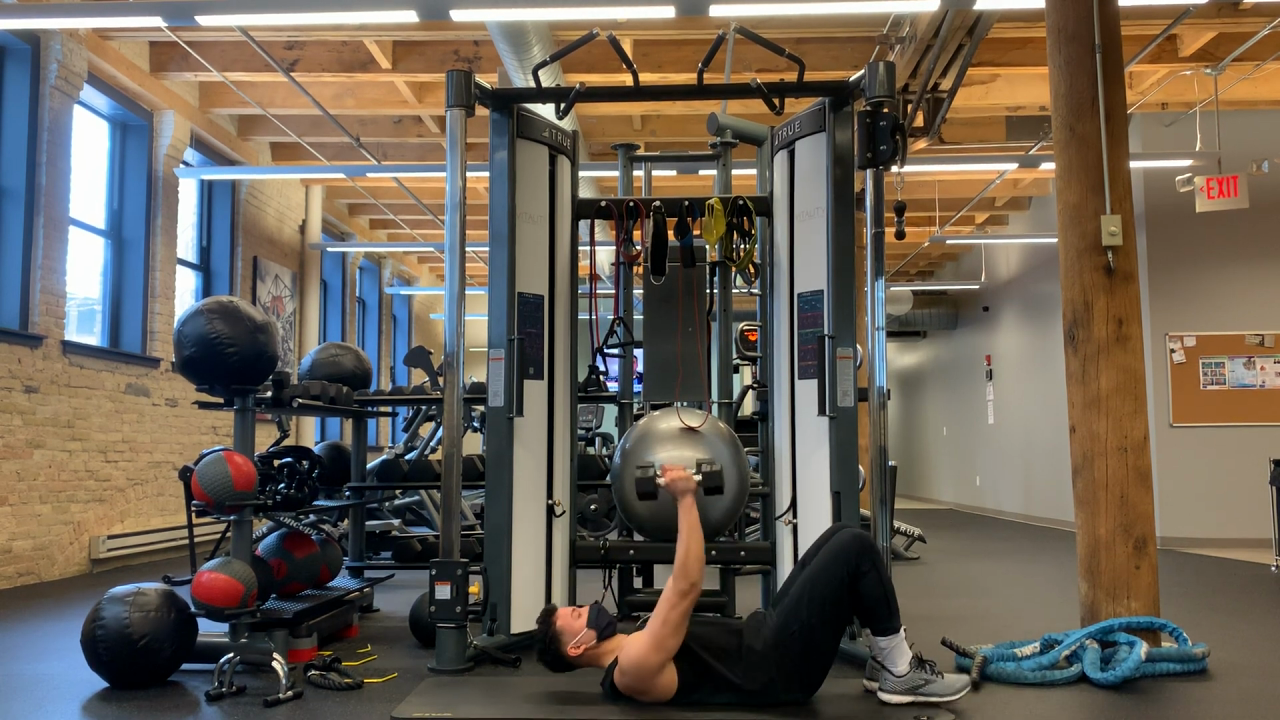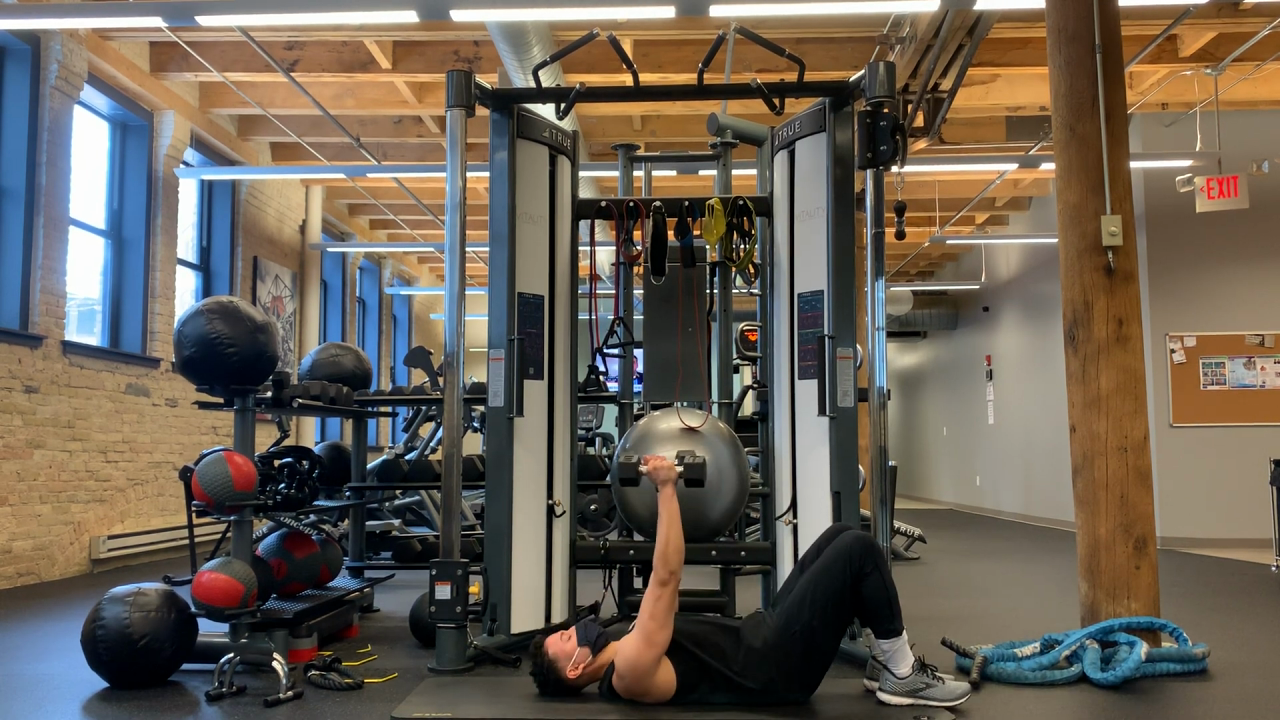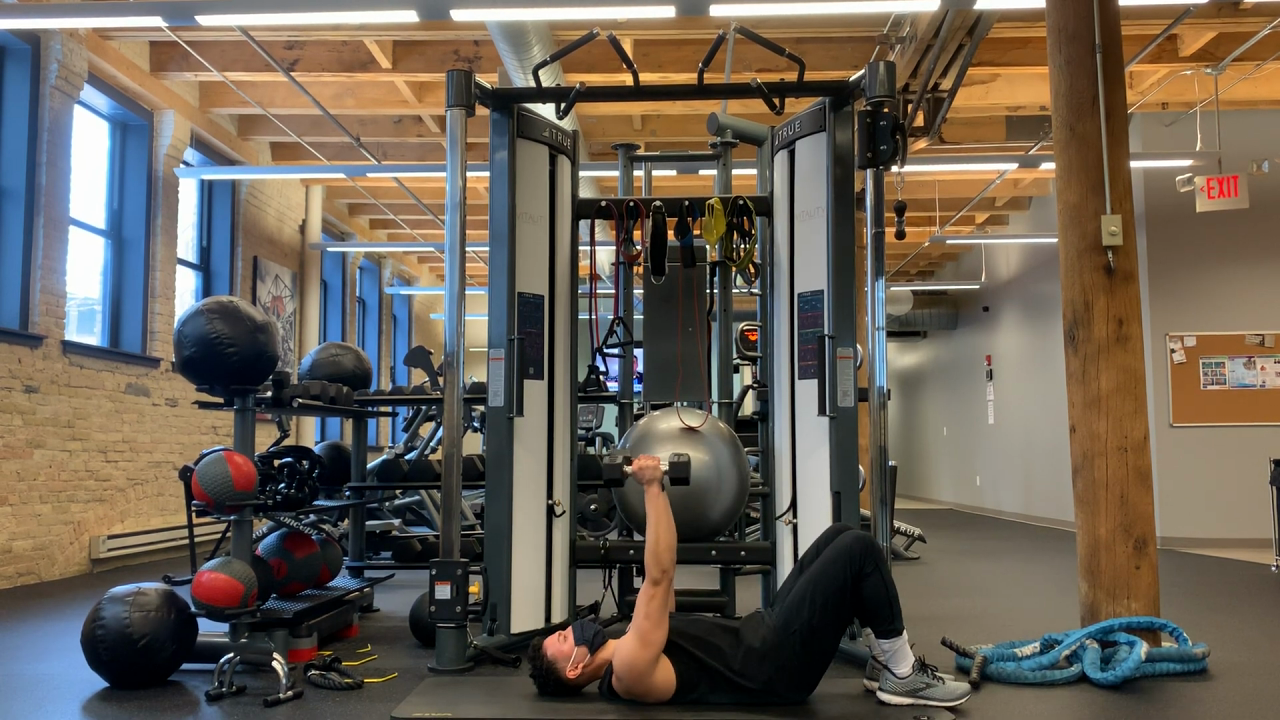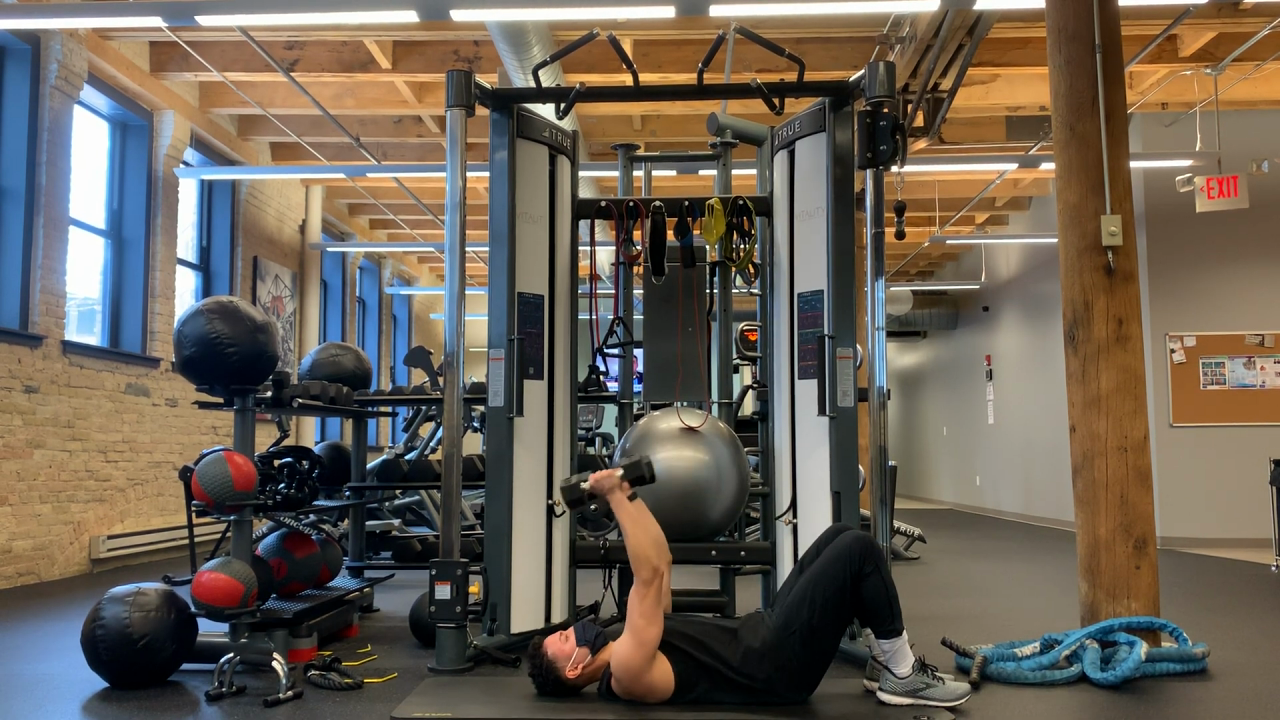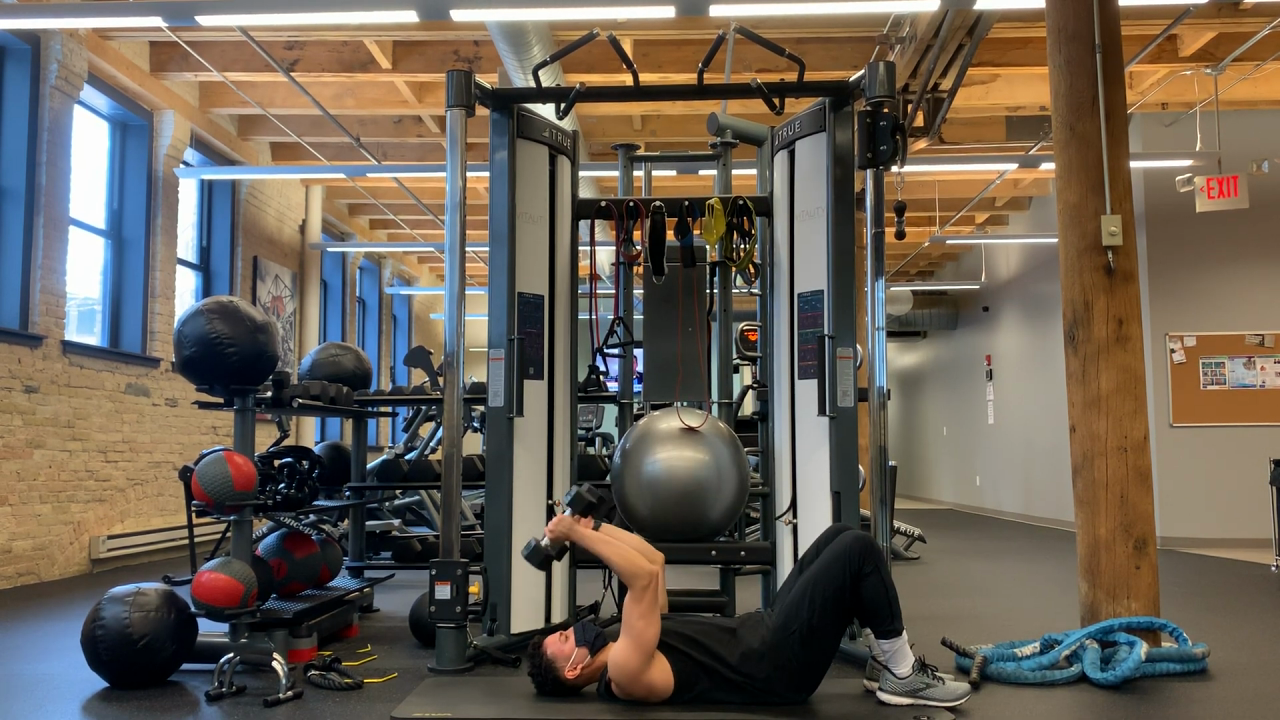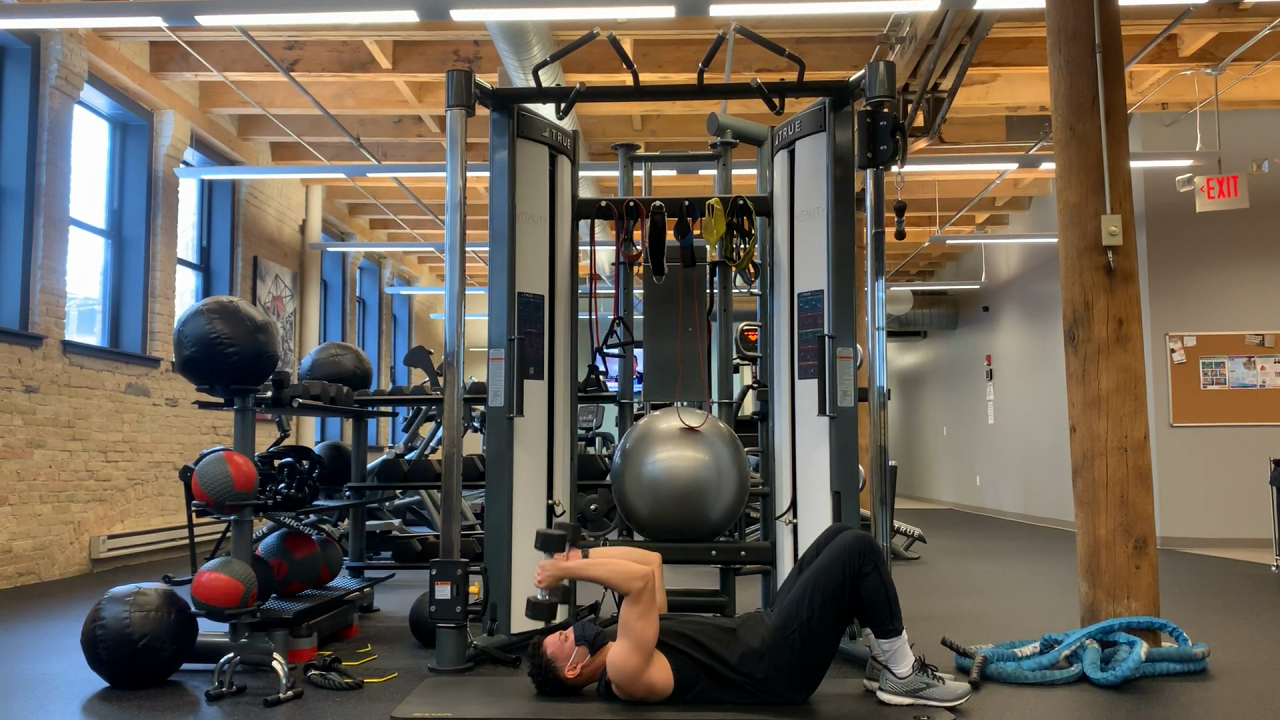
dt=0.4s
person 1, frame 1
left shoulder: (636, 645)
right shoulder: (633, 668)
left elbow: (682, 581)
right elbow: (688, 587)
left wrist: (686, 498)
right wrist: (685, 499)
left hip: (766, 635)
right hip: (781, 667)
left knee: (842, 537)
right knee: (855, 548)
left ankle: (885, 662)
right ankle: (900, 673)
person 1, frame 2
left shoulder: (632, 647)
right shoulder: (630, 670)
left elbow: (665, 578)
right elbow: (666, 577)
left wrist: (666, 489)
right wrist: (666, 489)
left hip: (766, 635)
right hip: (780, 667)
left knee: (842, 536)
right knee: (858, 549)
left ankle: (885, 662)
right ankle: (901, 675)
person 1, frame 3
left shoulder: (631, 647)
right shoulder: (629, 671)
left elbow: (661, 572)
right elbow: (657, 578)
left wrist: (658, 488)
right wrist: (651, 489)
left hip: (765, 635)
right hip: (780, 666)
left knee: (841, 537)
right knee: (858, 550)
left ankle: (885, 661)
right ankle: (901, 673)
person 1, frame 4
left shoulder: (628, 652)
right shoulder: (625, 671)
left elbow: (659, 563)
right elbow: (650, 575)
left wrist: (627, 493)
right wrist: (615, 497)
left hip: (765, 634)
right hip: (780, 665)
left knee: (841, 537)
right knee: (858, 550)
left ankle: (885, 660)
right ankle: (902, 673)
person 1, frame 5
left shoulder: (628, 650)
right shoulder: (624, 673)
left elbow: (653, 562)
right elbow: (646, 578)
left wrist: (590, 528)
right wrist: (578, 535)
left hip: (765, 634)
right hip: (780, 665)
left knee: (841, 537)
right knee: (858, 549)
left ankle: (886, 661)
right ankle: (902, 674)
person 1, frame 6
left shoulder: (626, 649)
right shoulder: (623, 674)
left elbow: (650, 563)
right elbow: (640, 581)
left wrist: (579, 558)
right wrist: (570, 568)
left hip: (765, 633)
right hip: (780, 666)
left knee: (841, 537)
right knee: (857, 550)
left ankle: (885, 661)
right ankle: (901, 675)
